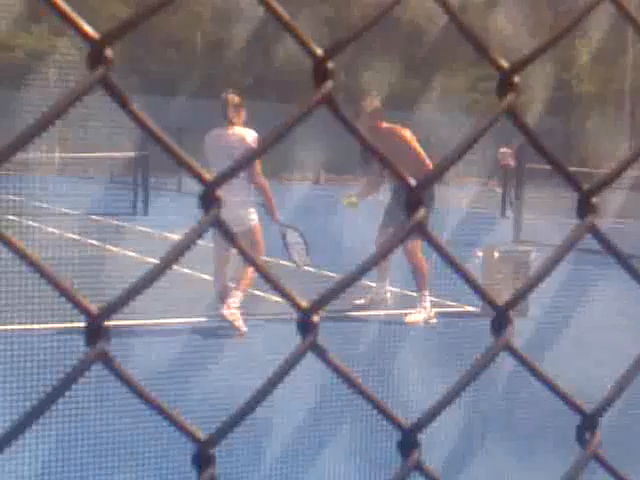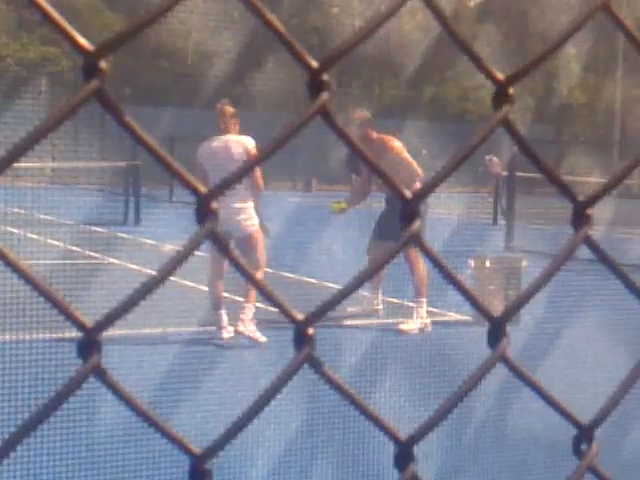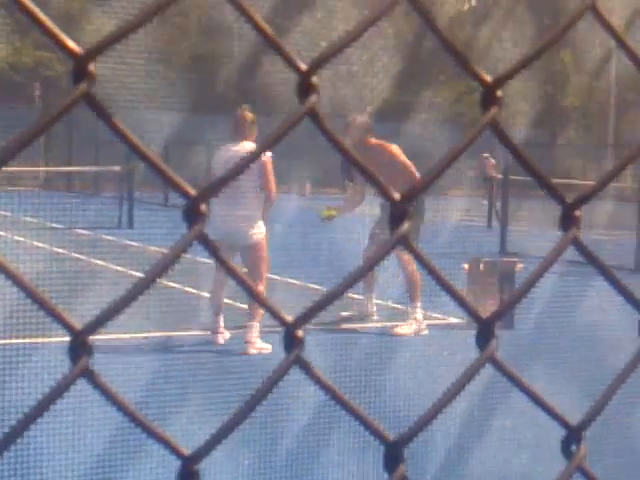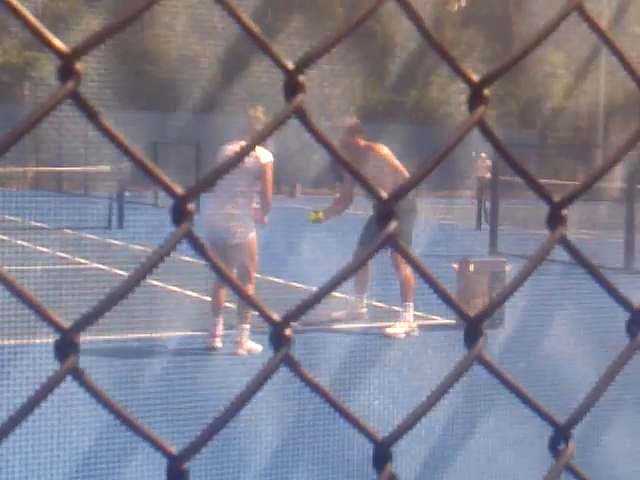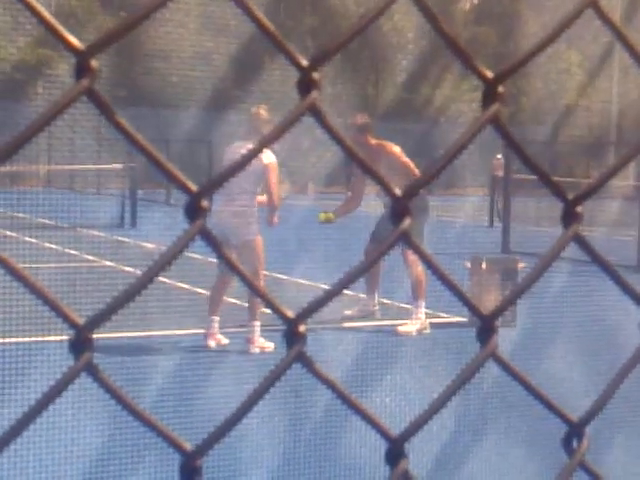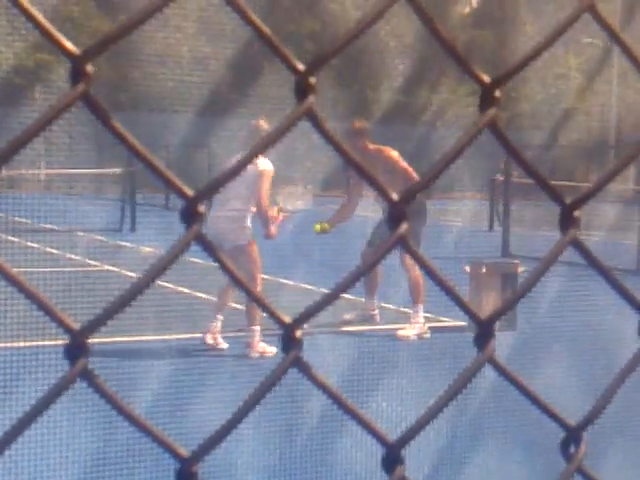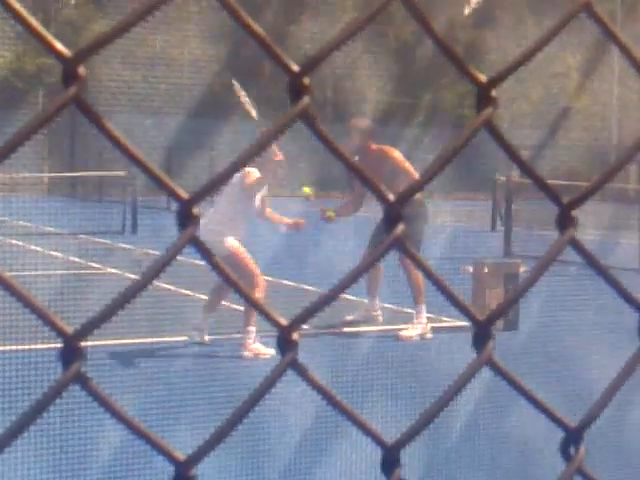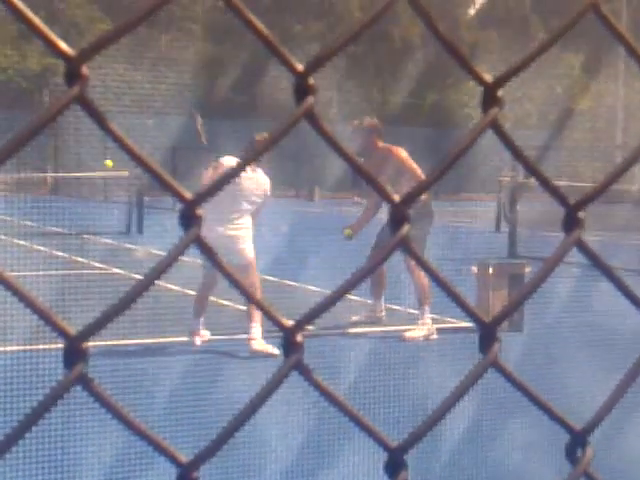
dt=0.4s
person 1, frame 1
left shoulder: (210, 137)
right shoulder: (247, 136)
left elbow: (211, 172)
right elbow: (257, 177)
right wrist: (271, 203)
left hip: (217, 204)
right hip: (241, 206)
left knee: (221, 262)
right knee: (254, 258)
left ankle: (227, 306)
right ankle: (232, 303)
person 1, frame 2
left shoulder: (204, 149)
right shoulder: (246, 143)
left elbow: (203, 187)
right elbow: (257, 184)
right wrist: (255, 204)
left hip: (216, 214)
right hip: (242, 211)
left knee: (217, 270)
right knee: (257, 266)
left ankle: (223, 324)
right ankle: (246, 319)
person 1, frame 3
left shoulder: (220, 153)
right shoulder: (261, 153)
right elbow: (270, 193)
right wrist: (263, 213)
left hip: (221, 218)
right hip: (248, 221)
left knee: (221, 276)
right knee: (258, 280)
left ankle: (219, 329)
right ankle: (252, 338)
person 1, frame 4
left shoulder: (225, 149)
right shoulder: (263, 156)
left elbow: (216, 187)
right elbow: (266, 198)
right wrist: (260, 215)
left hip: (214, 216)
right hip: (238, 220)
left knee: (222, 277)
right knee: (247, 280)
left ankle: (217, 333)
right ankle: (243, 340)
person 1, frame 5
left shoulder: (232, 149)
right shoulder: (266, 157)
right elbow: (272, 197)
right wrist: (273, 216)
left hip: (220, 215)
right hip: (243, 219)
left knee: (224, 275)
right knee: (256, 278)
left ankle: (212, 331)
right ankle: (255, 338)
person 1, frame 6
left shoulder: (236, 161)
right shoulder: (264, 165)
right elbow: (260, 204)
left wrist: (269, 214)
right wrist: (268, 227)
left hip: (216, 223)
right hip: (236, 227)
left knee: (234, 280)
right knee: (254, 283)
left ankle: (213, 331)
right ankle: (255, 342)
person 1, frame 7
left shoulder: (256, 179)
right shoulder: (251, 172)
left elbow: (263, 211)
right elbow: (249, 187)
left wrist: (287, 222)
right wrist: (271, 165)
left hip: (211, 232)
right hip: (218, 235)
left knee: (227, 282)
right knee: (256, 283)
left ankle: (199, 327)
right ankle: (249, 343)
person 1, frame 8
left shoulder: (227, 162)
right shoulder: (265, 183)
left elbow: (206, 187)
left wrist: (208, 172)
left hip: (212, 234)
right hip: (239, 239)
left knee: (208, 282)
right knee: (253, 292)
left ankle: (197, 330)
right ankle: (256, 338)
person 2, frame 1
left shoulder: (400, 134)
right shoulder: (375, 142)
left elbow: (427, 168)
right elbow: (375, 180)
right wrist: (358, 196)
left hip: (418, 193)
right hip: (400, 193)
left knee: (411, 247)
right knee: (382, 239)
left ankle: (425, 307)
right ankle: (381, 292)
person 2, frame 2
left shoulder: (389, 144)
right shoulder: (364, 153)
left elbow: (417, 174)
right elbow: (363, 188)
right wrist: (346, 204)
right hip: (393, 202)
left knee: (411, 253)
right knee: (374, 250)
left ankle: (421, 315)
right ankle: (375, 303)
person 2, frame 3
left shoulder: (387, 150)
right shoulder: (360, 159)
left elbow: (416, 180)
right elbow: (356, 197)
right wrist: (335, 211)
left hip: (409, 206)
right hip: (389, 208)
left knee: (405, 257)
right knee: (369, 254)
left ankle: (417, 318)
right ankle: (369, 307)
person 2, frame 4
left shoulder: (377, 151)
right shoulder: (350, 162)
left elbow: (407, 180)
right elbow: (344, 200)
right wrist: (323, 214)
left hip: (401, 206)
left knee: (398, 258)
right knee: (360, 254)
left ankle: (408, 319)
right ankle: (359, 306)
person 2, frame 5
left shoulder: (387, 150)
left elbow: (417, 178)
right elbow: (355, 199)
right wrist: (332, 214)
left hip: (413, 205)
right hip: (393, 207)
left knee: (410, 255)
right knee: (371, 251)
left ankle: (420, 317)
right ankle: (370, 304)
person 2, frame 6
left shoulder: (386, 155)
left elbow: (415, 182)
right elbow: (350, 205)
right wrist: (328, 224)
left hip: (411, 209)
left knee: (407, 259)
right knee: (368, 255)
left ankle: (418, 321)
right ankle: (371, 309)
person 2, frame 7
left shoulder: (388, 155)
right shoulder: (360, 164)
left elbow: (416, 181)
right elbow: (355, 202)
left wrist: (396, 196)
right wrist: (333, 213)
left hip: (412, 209)
left knee: (407, 260)
left ankle: (421, 322)
right ankle: (373, 310)
person 2, frame 8
left shoulder: (394, 154)
right shoulder: (368, 164)
left elbow: (421, 181)
right elbow: (374, 204)
left wrist: (401, 195)
right wrist: (355, 227)
left hip: (418, 211)
left knee: (412, 262)
right knee: (374, 257)
left ankle: (426, 322)
right ankle: (377, 310)
